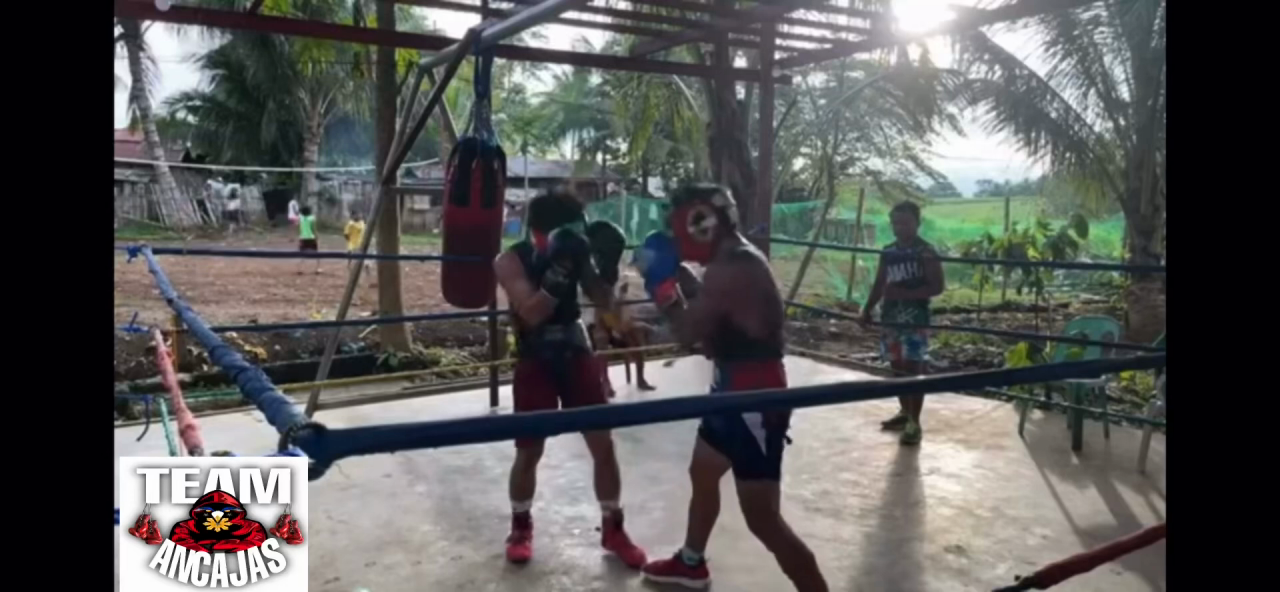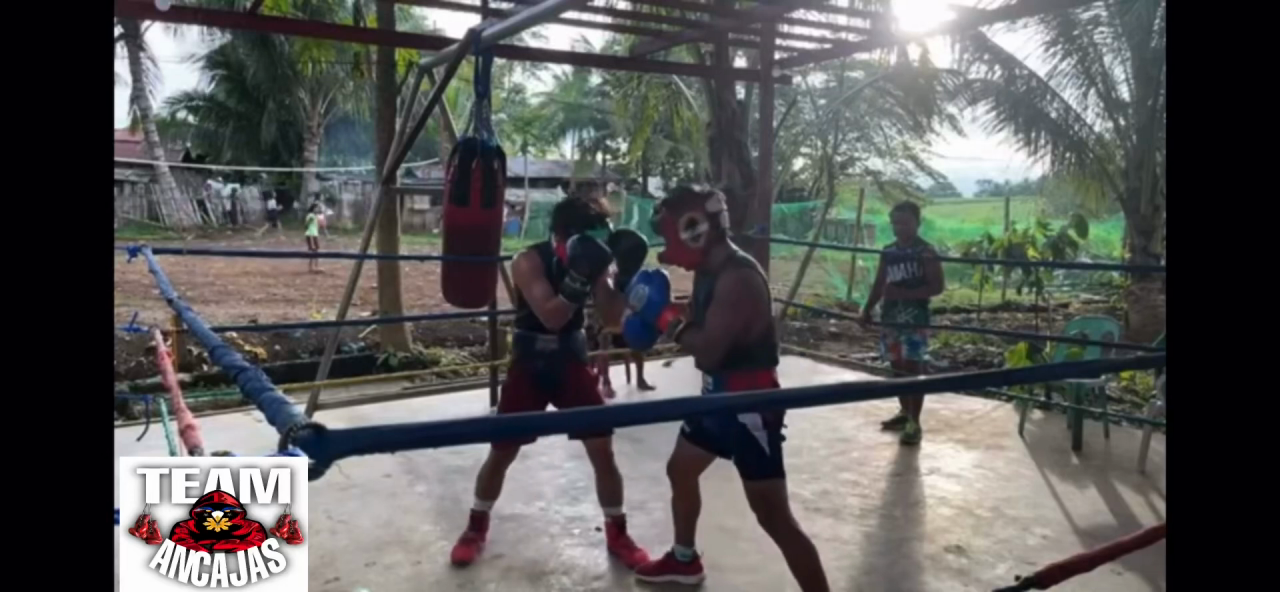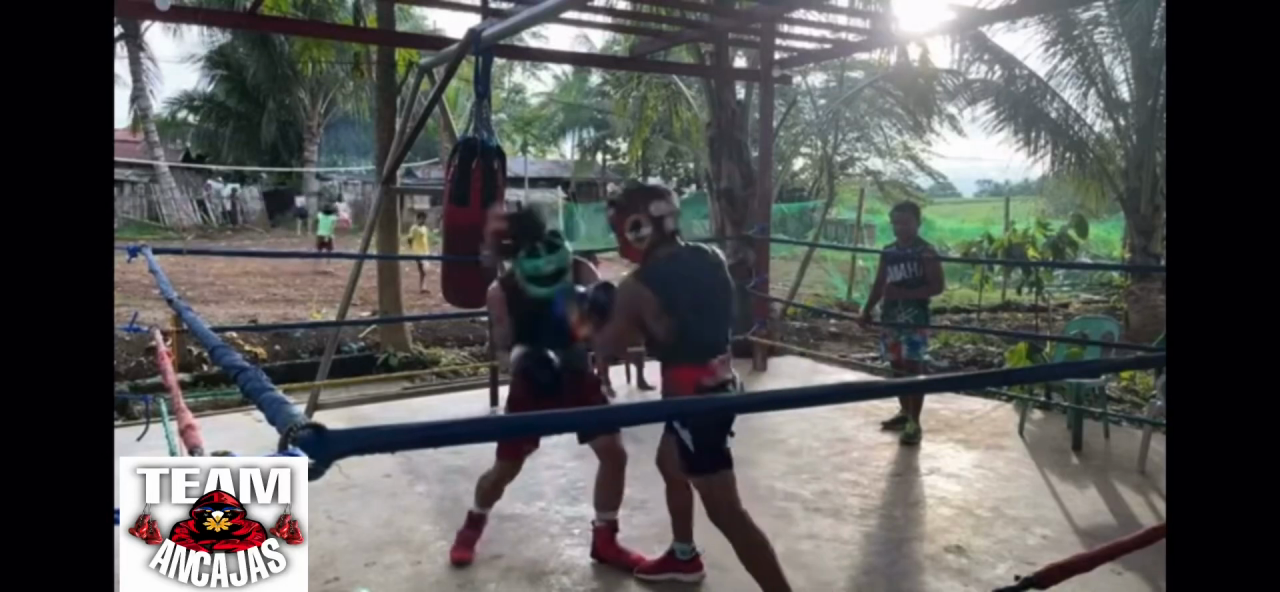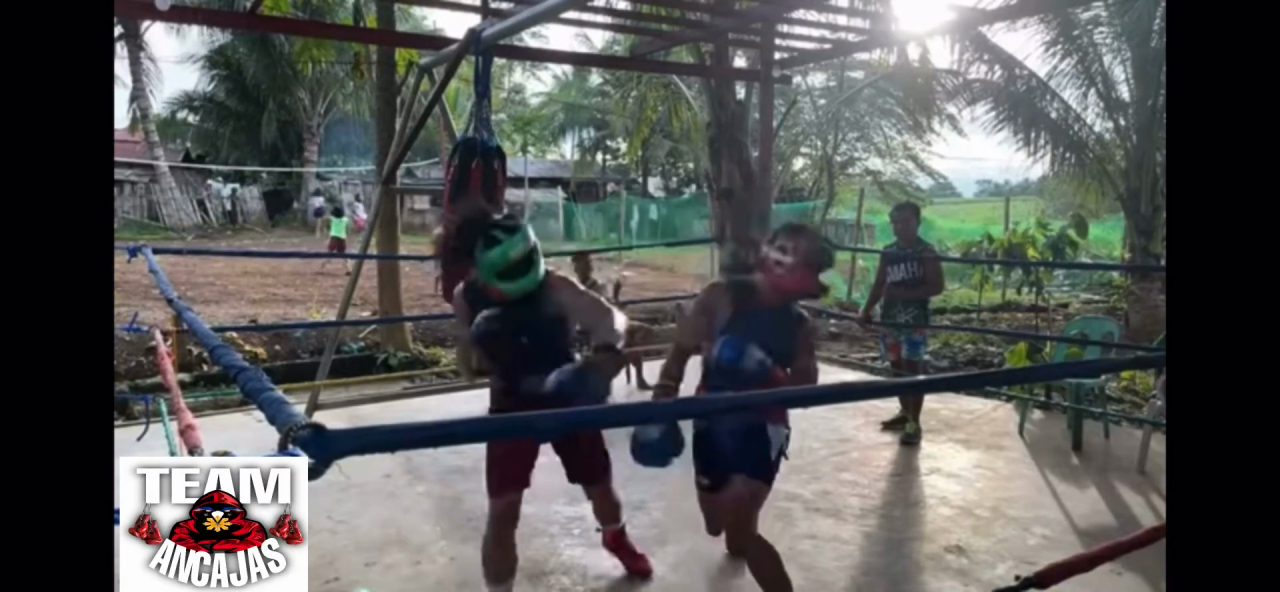
dt=0.7s
person 1, frame 1
left shoulder: (732, 269)
right shoulder: (738, 260)
left elbow: (688, 332)
right elbow: (713, 325)
left wrist: (662, 282)
right wrist: (680, 275)
right hip: (733, 394)
left knee: (763, 518)
right knee: (702, 474)
person 1, frame 2
left shoulder: (738, 277)
right shoulder: (710, 271)
left elbow: (708, 350)
right elbow: (700, 324)
left wrist: (663, 313)
right wrist: (660, 315)
left hip: (749, 407)
right hip: (717, 399)
left knee: (775, 519)
right knee: (680, 471)
right ankle: (684, 559)
person 1, frame 3
left shoulder: (639, 287)
right shoulder: (708, 258)
left elbow: (607, 348)
left hip: (692, 397)
right hip: (713, 388)
left knee: (725, 513)
right knee: (670, 468)
right ankle: (684, 556)
person 1, frame 4
left shoulder: (797, 325)
right shoulder: (720, 296)
left elbow: (805, 386)
right elbow: (679, 352)
left wrist: (769, 375)
right wrist: (662, 403)
left hip: (762, 426)
right hip: (714, 422)
left knee: (742, 527)
right knee: (718, 522)
right ankle: (734, 529)
person 2, frame 1
left shoulder: (574, 250)
right shoulder: (510, 261)
left elbow: (603, 301)
right elbow: (532, 313)
right wrist: (560, 269)
left hip: (576, 353)
right hip: (535, 361)
left knee: (603, 444)
right knee: (529, 450)
left ankle: (613, 528)
right ankle: (521, 528)
person 2, frame 2
left shoulder: (592, 260)
right shoulder: (529, 261)
left elbow: (613, 314)
right elbow: (551, 318)
left wrist: (627, 270)
right wrist: (581, 275)
left hip: (572, 363)
right hip: (529, 366)
left knee: (603, 450)
right knee: (501, 454)
left ankle: (617, 533)
right ankle: (476, 528)
person 2, frame 3
left shoulder: (578, 271)
right shoulder: (502, 292)
right elbow: (503, 346)
right wrist: (518, 359)
left hip: (576, 373)
right hip: (533, 379)
left knee: (614, 453)
right knee: (507, 467)
left ankle: (604, 539)
right ankle: (472, 526)
person 2, frame 4
left shoulder: (552, 287)
right shoulder: (467, 296)
left elbow: (608, 318)
right elbow: (471, 360)
left wrist: (608, 349)
right wrist: (481, 345)
left hip: (568, 399)
right hip: (511, 402)
left knee: (600, 490)
right knee: (502, 512)
left ankle: (616, 536)
person 3, frame 1
left shoulder: (926, 252)
right shoulder: (888, 252)
left elbow: (937, 286)
right elbow: (879, 284)
left wrist: (904, 293)
right wrist: (868, 309)
left hip: (915, 318)
right hip: (890, 316)
left knee: (914, 368)
right knee: (898, 366)
left ankle: (914, 422)
right ankle: (904, 412)
person 3, frame 2
left shoulder: (926, 252)
right shoulder: (888, 251)
left elbow: (937, 286)
right elbow: (879, 284)
left wrist: (904, 293)
right wrist: (867, 310)
left hip: (915, 318)
right hip: (891, 316)
left knee: (914, 367)
right knee: (897, 366)
left ankle: (914, 422)
right ankle: (904, 412)
person 3, frame 3
left shoulder: (926, 252)
right shoulder: (888, 251)
left elbow: (937, 286)
right elbow: (879, 284)
left wrist: (904, 293)
right wrist: (867, 310)
left hip: (915, 318)
right hip: (890, 316)
left knee: (914, 367)
right knee: (897, 366)
left ankle: (914, 422)
right ankle: (904, 412)
person 3, frame 4
left shoulder: (926, 252)
right shoulder: (888, 251)
left elbow: (937, 286)
right elbow: (879, 284)
left wrist: (905, 293)
right wrist: (867, 309)
left hip: (915, 318)
right hip: (890, 316)
left knee: (914, 368)
right knee: (897, 366)
left ankle: (914, 423)
right ankle: (904, 412)
